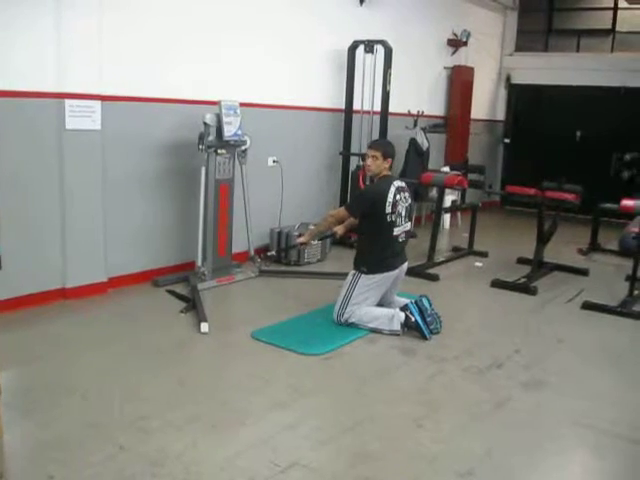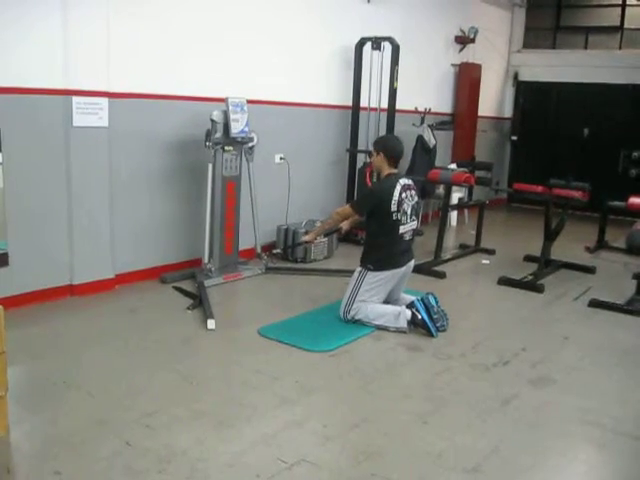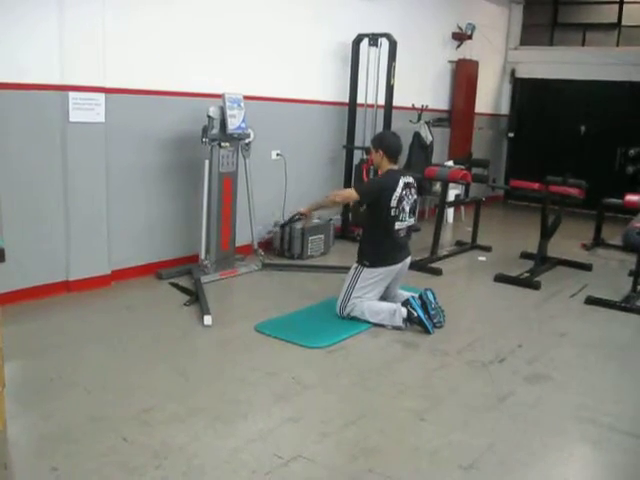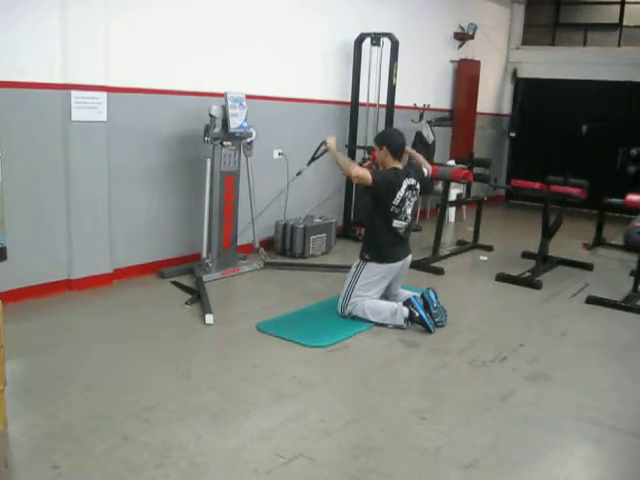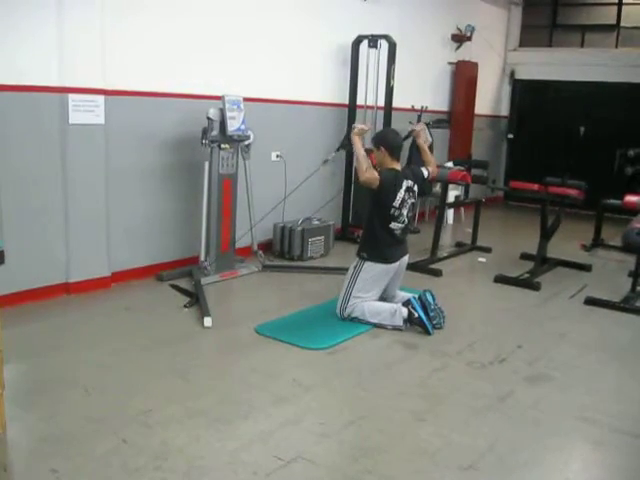
dt=1s
person 1, frame 1
left shoulder: (373, 191)
right shoulder: (402, 187)
left elbow: (335, 216)
left wrist: (309, 235)
right wrist: (346, 226)
left hip: (375, 268)
right hip: (398, 263)
left knee: (344, 314)
right knee: (383, 301)
left ankle: (403, 319)
right ankle: (414, 309)
person 1, frame 2
left shoulder: (379, 190)
right shoulder: (409, 185)
left elbow: (341, 214)
left wrist: (314, 234)
right wrist: (352, 222)
left hip: (381, 266)
right hip: (405, 260)
left knee: (350, 311)
right knee: (389, 299)
left ankle: (409, 317)
right ankle: (421, 305)
person 1, frame 3
left shoulder: (381, 183)
right shoulder: (409, 180)
left elbow: (342, 197)
left wrist: (310, 208)
right wrist: (369, 202)
left hip: (378, 262)
right hip: (402, 257)
left knee: (347, 307)
right knee: (386, 295)
left ankle: (405, 314)
right ankle: (419, 302)
person 1, frame 4
left shoulder: (386, 179)
right shoulder: (414, 177)
left elbow: (355, 173)
right elbow: (427, 167)
left wrist: (333, 149)
right wrist: (407, 149)
left hip: (379, 258)
right hip: (403, 255)
left knee: (348, 305)
right knee: (388, 294)
left ankle: (405, 313)
right ankle: (422, 301)
person 1, frame 5
left shoulder: (387, 179)
right shoulder: (413, 176)
left elbow: (365, 176)
right elbow: (432, 169)
left wrist: (356, 140)
right wrist: (421, 142)
left hip: (376, 259)
right hip: (400, 255)
left knee: (348, 308)
right knee: (388, 296)
left ankle: (405, 314)
right ankle: (419, 303)
